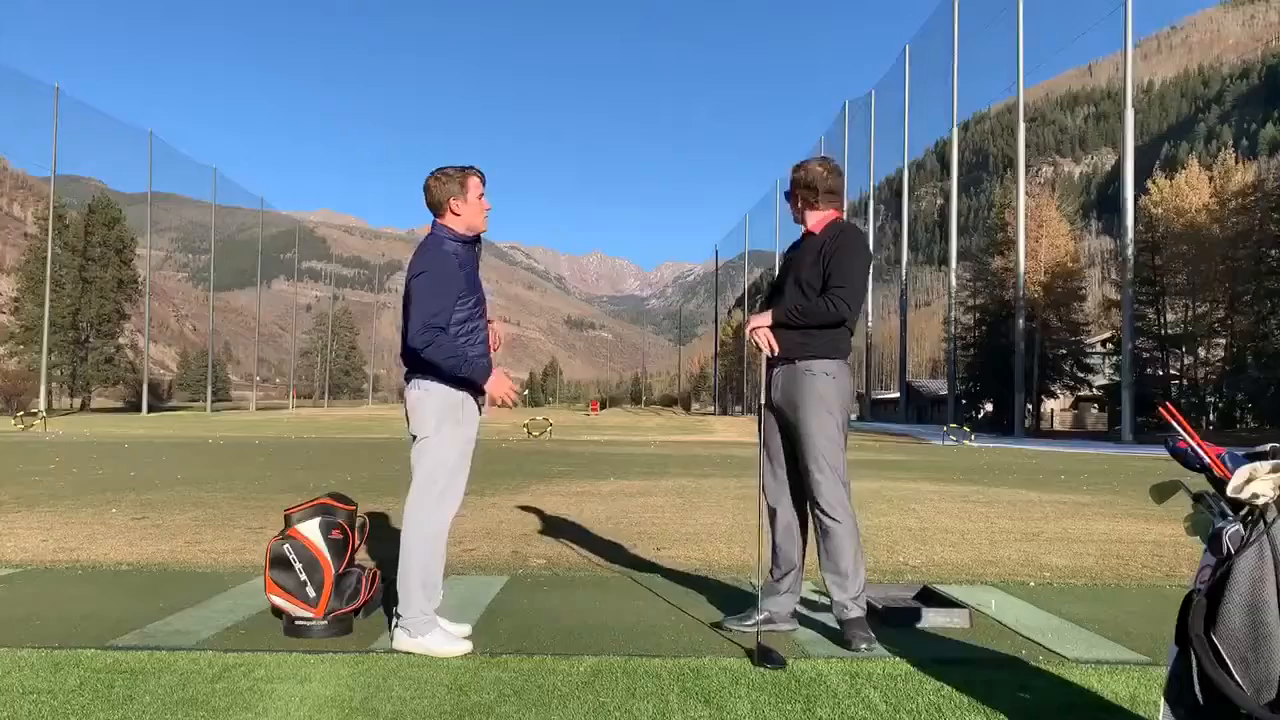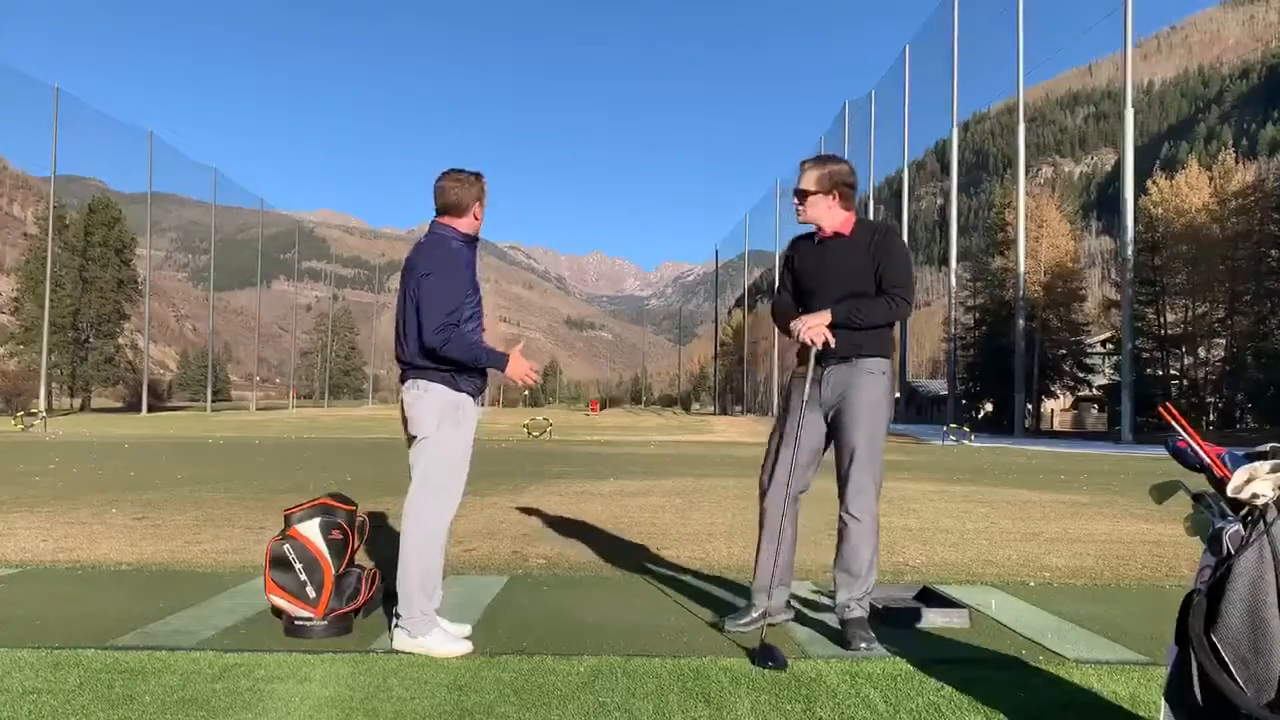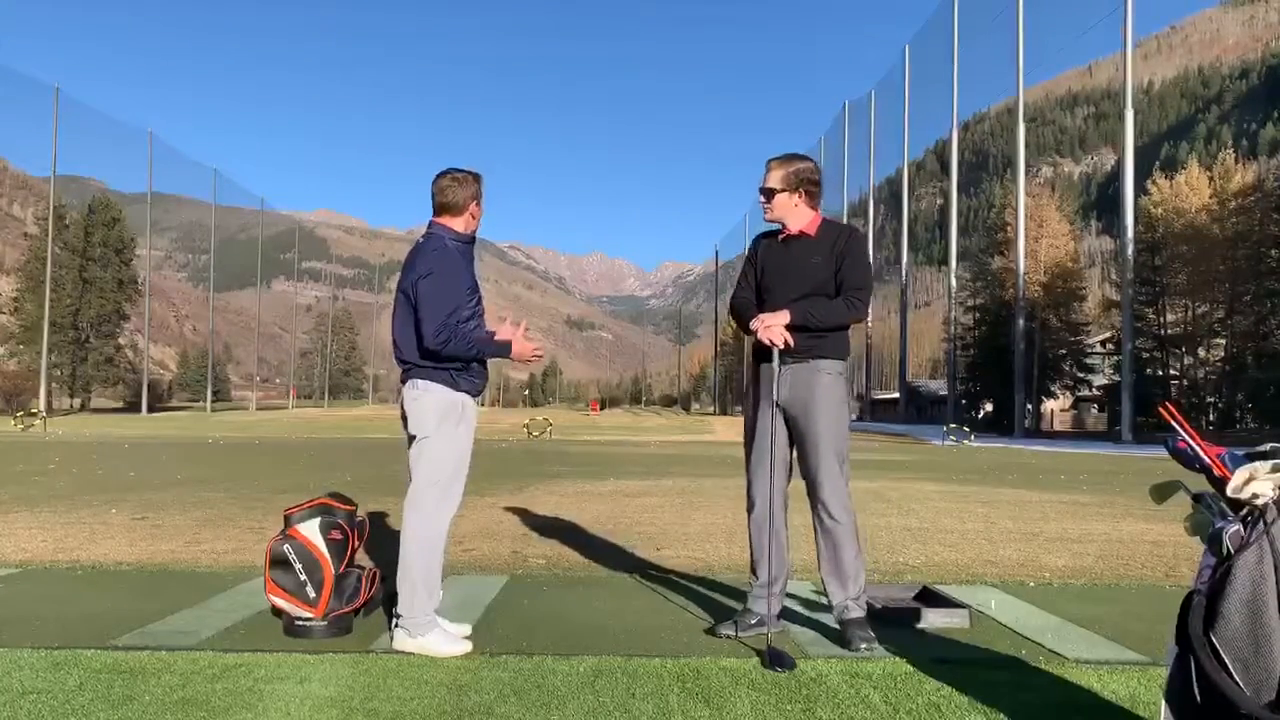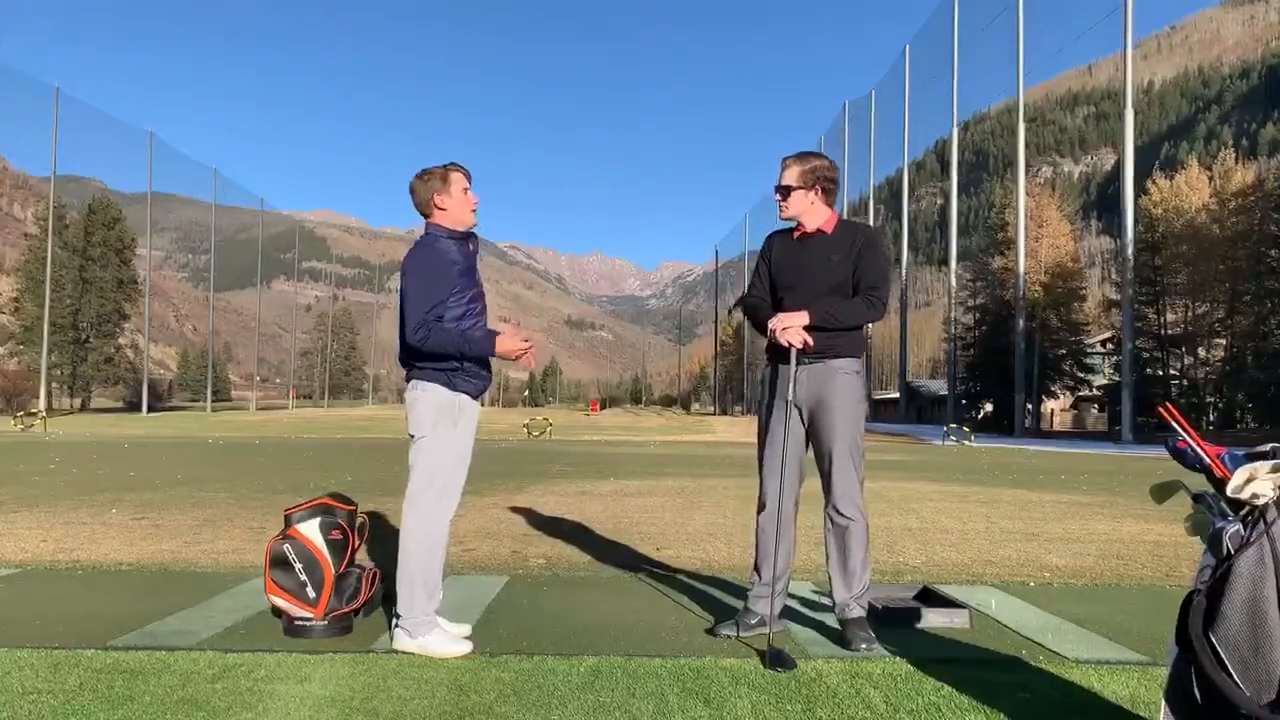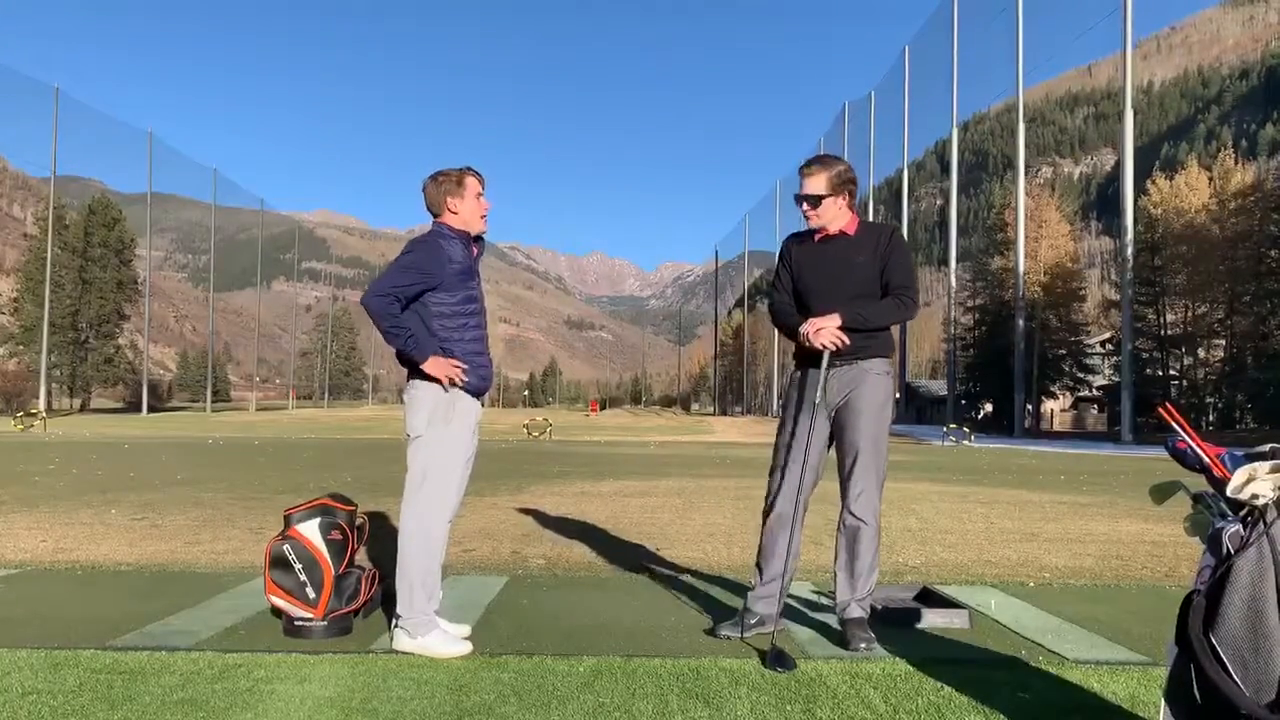
dt=1s
person 1, frame 1
left shoulder: (846, 240)
right shoulder: (797, 248)
left elbow: (841, 306)
right elbow: (774, 302)
left wrist: (773, 316)
right wrist: (759, 325)
left hip: (818, 375)
right hip: (777, 375)
left knee: (827, 493)
right knee: (781, 496)
left ankle: (851, 609)
right ankle: (778, 603)
person 1, frame 2
left shoulder: (881, 238)
right shoulder: (799, 249)
left elbow: (899, 302)
right elbow: (782, 304)
left wrist: (828, 314)
right wrist: (798, 323)
left hip: (863, 373)
right hip: (810, 373)
left knee: (857, 496)
right knee: (778, 484)
left ankle: (853, 610)
right ankle: (768, 599)
person 1, frame 3
left shoulder: (844, 240)
right shoulder: (762, 246)
left elbow: (855, 305)
right elbow: (740, 302)
left wrist: (787, 315)
right wrist: (758, 323)
left hip: (819, 372)
right hip: (766, 372)
left knee: (829, 492)
right knee: (763, 492)
left ankle: (851, 610)
right ankle: (764, 604)
person 1, frame 4
left shoulder: (860, 239)
right shoulder: (775, 244)
left elbow: (873, 303)
right elbow: (754, 301)
left wrist: (805, 315)
right wrist: (775, 324)
left hip: (836, 372)
right hip: (781, 373)
left knee: (843, 495)
right knee: (774, 493)
left ankle: (853, 610)
right ankle: (764, 605)
person 1, frame 5
left shoulder: (884, 240)
right shoulder: (794, 247)
left elbow: (905, 302)
right elbow: (779, 306)
left wrist: (838, 319)
right wrist: (805, 329)
left hip: (866, 374)
right hip: (808, 374)
left knee: (860, 498)
right knee: (784, 492)
left ankle: (854, 611)
right ankle: (762, 606)
person 2, frame 1
left shoulder: (458, 251)
right shoulder: (439, 257)
right elbow: (425, 338)
left wrist: (483, 329)
right wrist: (486, 374)
left hip: (454, 394)
right hip: (443, 394)
left knee: (438, 503)
right knee: (431, 504)
left ankle: (422, 612)
right ankle: (414, 625)
person 2, frame 2
left shoulder: (429, 250)
right shoulder: (448, 256)
right elbow: (441, 338)
left wrist: (472, 332)
right wrist: (502, 361)
left hip: (436, 390)
right hip: (445, 393)
left knee: (432, 503)
right knee: (431, 505)
left ankle: (420, 613)
right ankle: (414, 625)
person 2, frame 3
left shoulder: (433, 250)
right shoulder: (443, 256)
right elbow: (440, 336)
left wrist: (492, 337)
right wrist: (504, 349)
left hip: (439, 392)
right hip: (442, 394)
left knee: (432, 504)
right knee: (431, 505)
left ankle: (419, 613)
right ankle: (414, 625)
person 2, frame 4
left shoulder: (460, 251)
right shoulder: (430, 255)
right elbow: (421, 331)
left wrist: (496, 338)
right wrist: (491, 346)
left hip: (458, 394)
right hip: (441, 395)
left knee: (440, 506)
right knee: (429, 506)
left ankle: (423, 614)
right ankle: (414, 626)
person 2, frame 5
left shoulder: (464, 253)
right shoulder: (431, 250)
right elbow: (377, 299)
right wrist: (422, 357)
left hip: (463, 397)
right hip: (442, 397)
left knee: (441, 509)
right knee: (427, 508)
left ankle: (424, 614)
right ankle: (413, 625)
